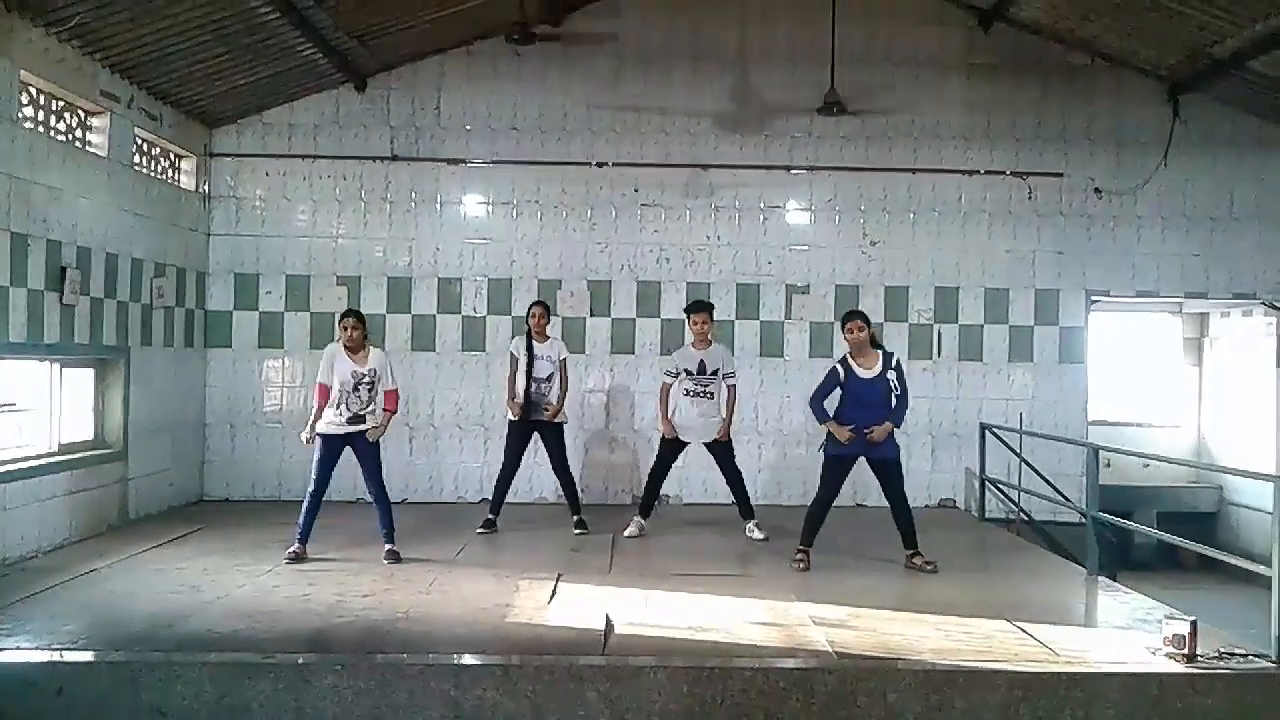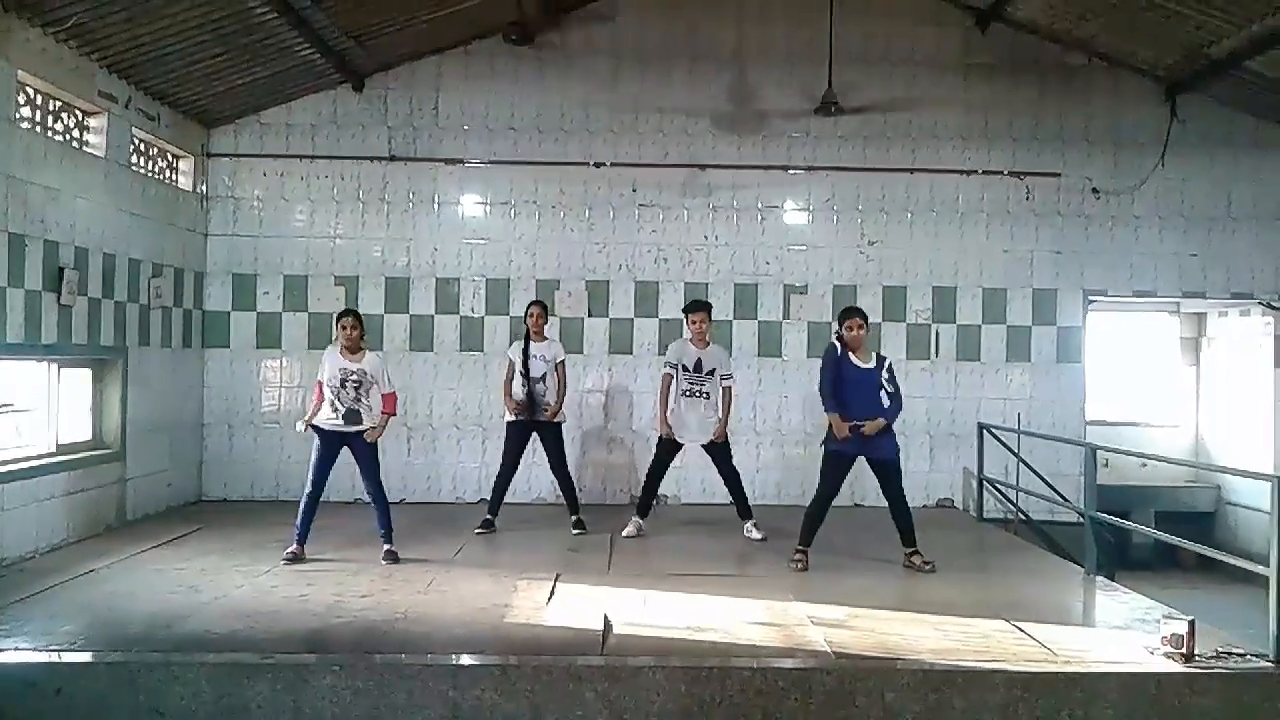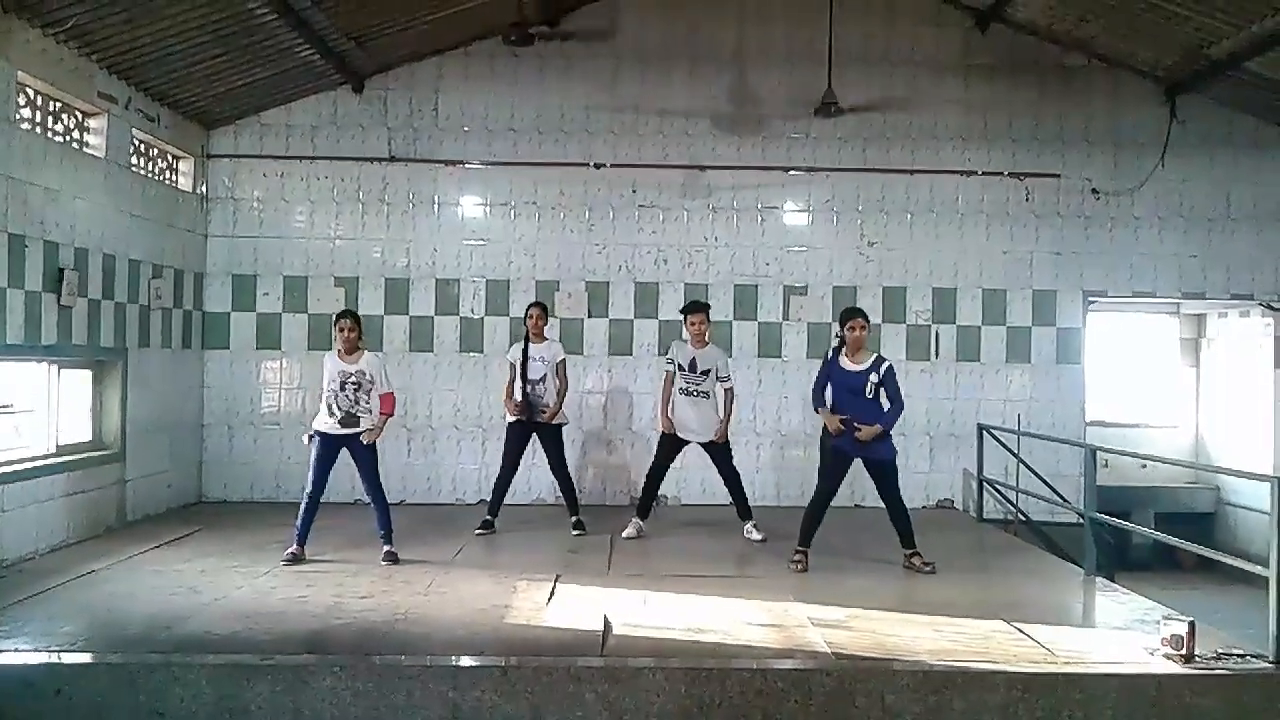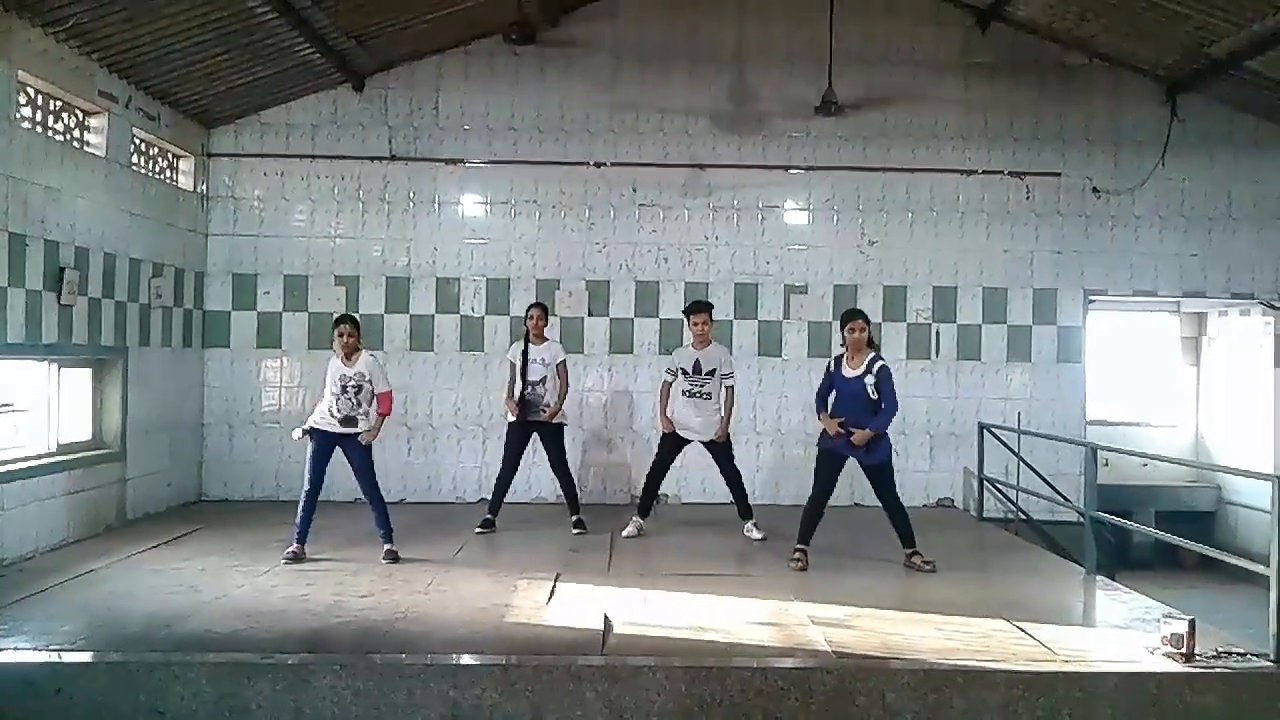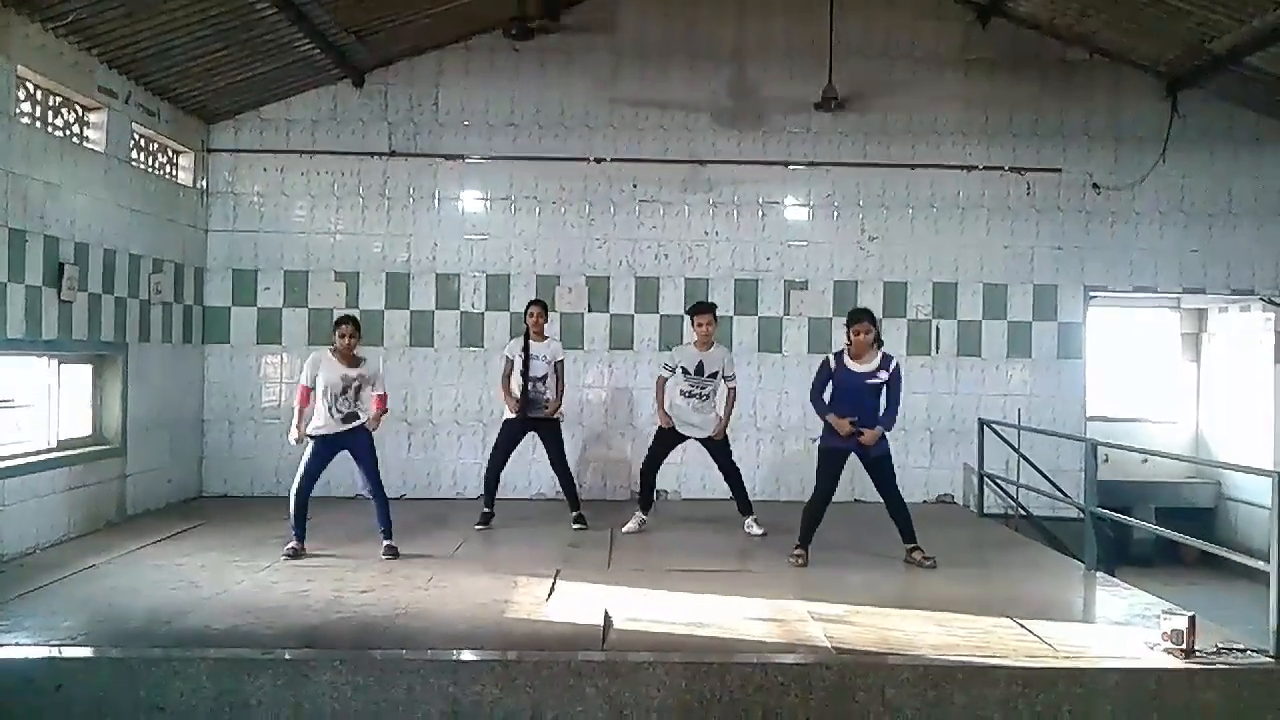
dt=0.2s
person 1, frame 1
left shoulder: (891, 362)
right shoulder: (841, 368)
left elbow: (902, 400)
right elbow: (816, 400)
left wrist: (889, 426)
right wrist: (832, 427)
left hip: (882, 440)
right hip: (844, 439)
left knee: (897, 496)
right knee: (825, 495)
left ankle: (912, 553)
right ankle: (803, 550)
person 1, frame 2
left shoulder: (881, 362)
right shoulder: (836, 352)
left elbow: (895, 400)
right elbow: (825, 387)
left wrist: (881, 423)
right wrist: (834, 421)
left hip: (880, 437)
right hip: (843, 437)
left knee: (896, 496)
right knee: (825, 494)
left ankle: (911, 552)
right ankle: (801, 549)
person 1, frame 3
left shoulder: (881, 365)
right shoulder: (833, 357)
left elbow: (897, 404)
right elbow: (818, 389)
left wrist: (877, 428)
right wrist: (824, 415)
left hip: (876, 439)
right hip: (838, 437)
left knee: (892, 497)
right knee: (823, 494)
left ankle: (911, 553)
right ankle: (801, 551)
person 1, frame 4
left shoulder: (878, 365)
right shoulder: (836, 363)
left elbow: (890, 405)
right elbow: (822, 395)
left wrist: (869, 432)
right wrist: (825, 419)
left hip: (871, 441)
right hip: (834, 437)
left knee: (889, 498)
right knee: (819, 494)
left ankle: (911, 552)
right ankle: (800, 549)
person 1, frame 5
left shoulder: (888, 363)
right shoulder: (835, 360)
left elbow: (893, 401)
right elbow: (816, 393)
left wrist: (880, 429)
right wrist: (834, 420)
left hip: (871, 437)
right hip: (838, 436)
left knee: (891, 493)
right knee: (822, 493)
left ankle: (912, 548)
right ankle: (801, 546)
person 2, frame 1
left shoulder: (378, 357)
right shoulder: (332, 352)
left elbow: (391, 395)
right elbow: (322, 391)
left wrist: (382, 426)
right wrist: (312, 424)
left hip: (364, 432)
right hip: (330, 430)
left knee: (376, 488)
right knee: (316, 487)
left ankle: (389, 543)
right ankle: (300, 544)
person 2, frame 2
left shoulder: (374, 360)
right shoulder: (329, 354)
left elbow: (389, 398)
right elbow: (321, 389)
left wrist: (380, 427)
right wrist: (309, 416)
left hip: (361, 432)
right hip: (327, 429)
left knee: (374, 488)
right knee: (313, 487)
left ankle: (388, 544)
right ankle: (298, 544)
person 2, frame 3
left shoulder: (372, 361)
right shoulder: (329, 359)
left elbow: (387, 399)
left wrist: (377, 429)
right wrist: (312, 427)
left hip: (359, 433)
right hip: (326, 432)
left knee: (373, 488)
right knee: (313, 489)
left ankle: (387, 545)
right ankle: (298, 546)
person 2, frame 4
left shoulder: (370, 362)
right shoulder: (333, 362)
left elbow: (385, 397)
left wrist: (374, 428)
right wrist: (305, 424)
left hip: (355, 434)
right hip: (322, 430)
left knee: (370, 488)
right knee: (311, 487)
left ankle: (388, 543)
right ankle: (298, 544)
person 2, frame 5
left shoulder: (366, 367)
right shoulder: (319, 359)
left elbow: (379, 397)
right elbow: (303, 392)
left wrist: (375, 417)
right wrist: (297, 427)
left hip: (356, 431)
right hip: (323, 433)
left knee: (374, 485)
right knee: (300, 488)
left ankle: (387, 539)
right ankle: (297, 540)
person 3, frame 1
left shoulder: (723, 353)
right shoulder: (680, 355)
left elbow: (731, 389)
right elbow: (666, 389)
left wrist: (727, 423)
right wrist: (664, 422)
left hip: (714, 427)
right hip: (680, 426)
left knee: (732, 473)
right knee: (658, 471)
left ankle: (750, 521)
right ankle: (640, 518)
person 3, frame 2
left shoulder: (720, 354)
right shoulder: (676, 348)
left elbow: (727, 390)
right elbow: (666, 384)
left wrist: (723, 424)
right wrist: (662, 420)
left hip: (710, 427)
right hip: (676, 426)
left knee: (729, 472)
right knee: (656, 470)
left ankle: (748, 521)
right ankle: (638, 518)
person 3, frame 3
left shoulder: (717, 355)
right shoulder: (676, 348)
left elbow: (728, 391)
right elbow: (668, 382)
left wrist: (724, 425)
right wrist: (663, 415)
left hip: (710, 427)
right hip: (677, 425)
left knee: (729, 473)
right knee: (656, 471)
left ankle: (748, 522)
right ankle: (639, 520)
person 3, frame 4
left shoulder: (721, 353)
right shoulder: (679, 354)
left elbow: (729, 390)
right elbow: (666, 385)
left wrist: (725, 424)
right wrist: (663, 416)
left hip: (712, 427)
right hip: (678, 425)
left knee: (731, 472)
right knee: (657, 470)
left ankle: (749, 521)
right ankle: (639, 519)
person 3, frame 5
left shoulder: (723, 355)
right shoulder: (680, 353)
left elbow: (732, 390)
right elbow: (661, 381)
left wrist: (724, 423)
right wrist: (661, 412)
left hip: (708, 424)
right hip: (675, 422)
left knee: (729, 468)
right knee: (650, 463)
left ankle: (749, 517)
right ankle: (641, 514)
person 4, frame 1
left shoulder: (558, 346)
right shoulder: (519, 343)
left elbow: (564, 380)
right elbow: (512, 377)
left wrist: (559, 405)
right wrist: (510, 401)
left hip: (549, 415)
right hip: (521, 415)
left knee: (561, 466)
right knee: (508, 466)
left ankle: (577, 515)
right ankle: (492, 516)
person 4, frame 2
left shoulder: (555, 347)
right shoulder: (517, 346)
left elbow: (561, 381)
right elbow: (508, 378)
left wrist: (558, 405)
right wrist: (507, 399)
left hip: (548, 416)
right hip: (519, 415)
left knee: (559, 466)
right knee: (507, 466)
left ankle: (575, 515)
right ankle: (490, 517)
person 4, frame 3
left shoulder: (555, 348)
right shoulder: (517, 348)
left elbow: (563, 382)
right elbow: (511, 380)
left wrist: (557, 407)
right wrist: (507, 400)
left hip: (548, 417)
right hip: (520, 416)
left knee: (559, 467)
right knee: (507, 467)
left ankle: (575, 517)
right ankle: (490, 518)
person 4, frame 4
left shoulder: (555, 348)
right shoulder: (517, 348)
left elbow: (564, 382)
right elbow: (512, 380)
left wrist: (557, 407)
right wrist: (508, 401)
left hip: (549, 417)
right hip: (520, 416)
left knee: (560, 466)
right knee: (508, 466)
left ankle: (575, 515)
right ankle: (490, 516)
person 4, frame 5
left shoulder: (554, 346)
right shoulder: (515, 344)
left elbow: (560, 380)
right elbow: (505, 377)
left wrist: (557, 402)
right wrist: (508, 399)
left hip: (545, 414)
right hip: (517, 414)
left knee: (560, 463)
right knee: (495, 462)
left ankle: (576, 511)
right ankle: (487, 510)
